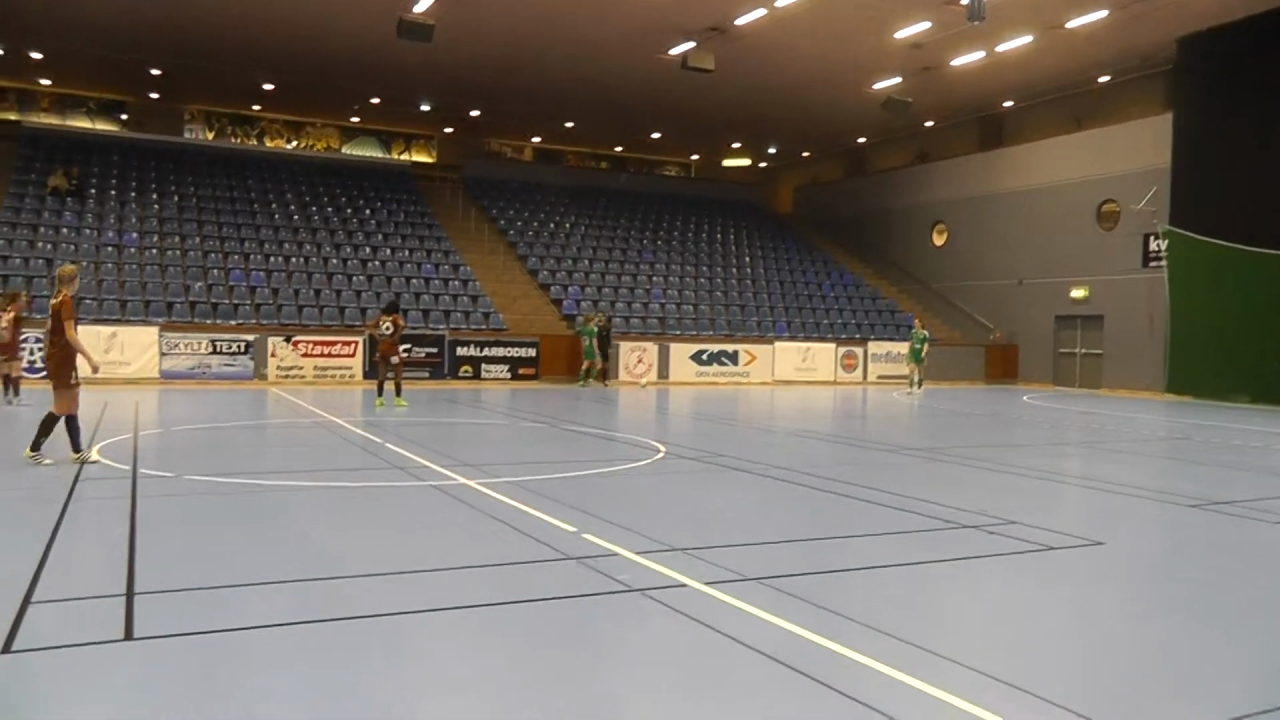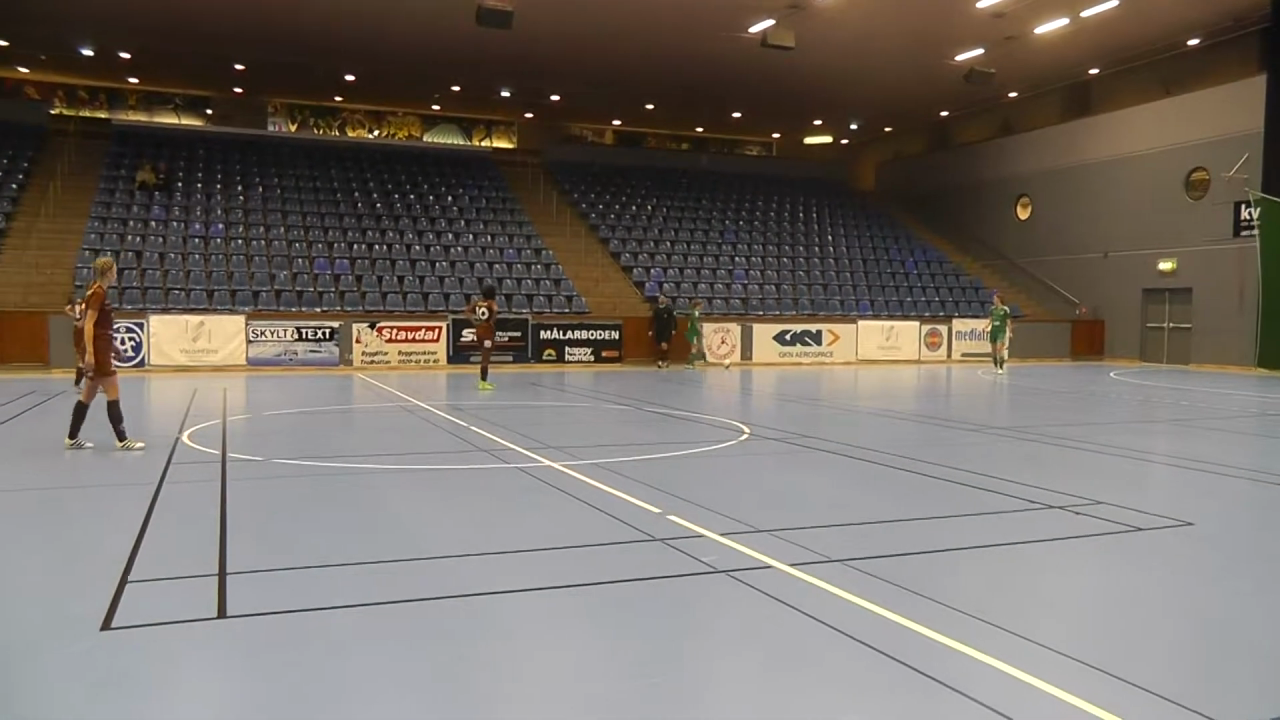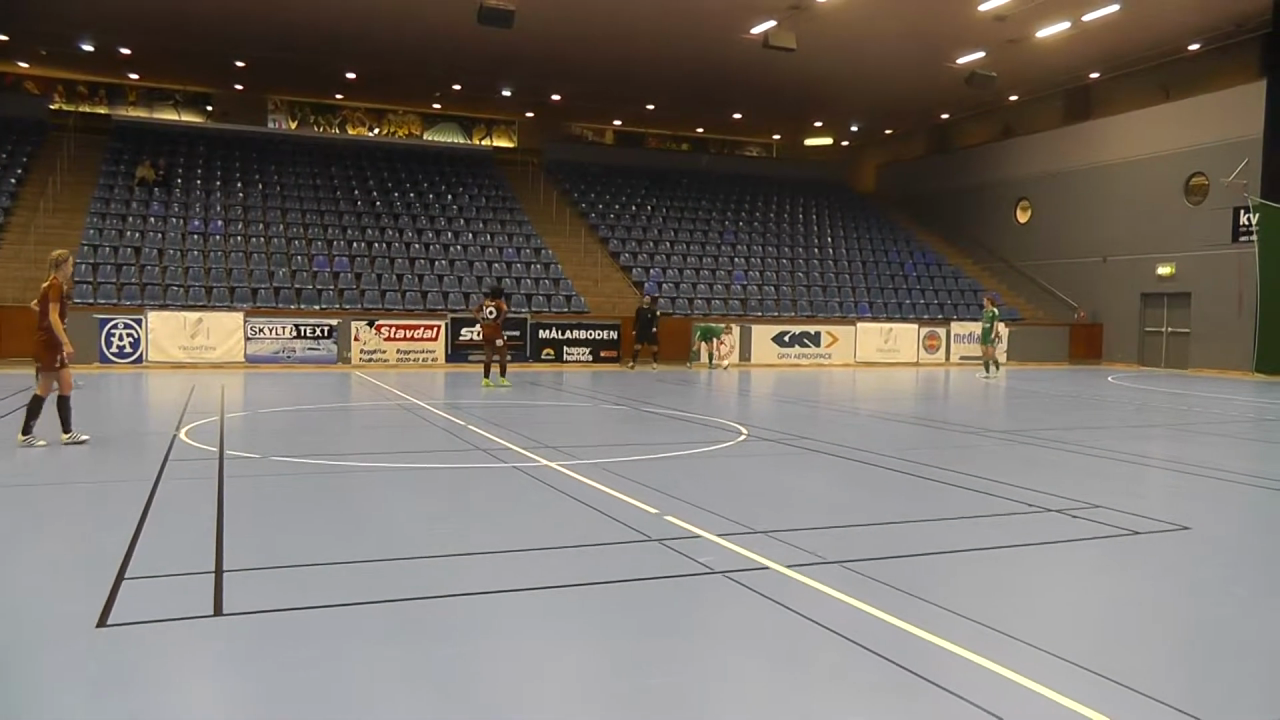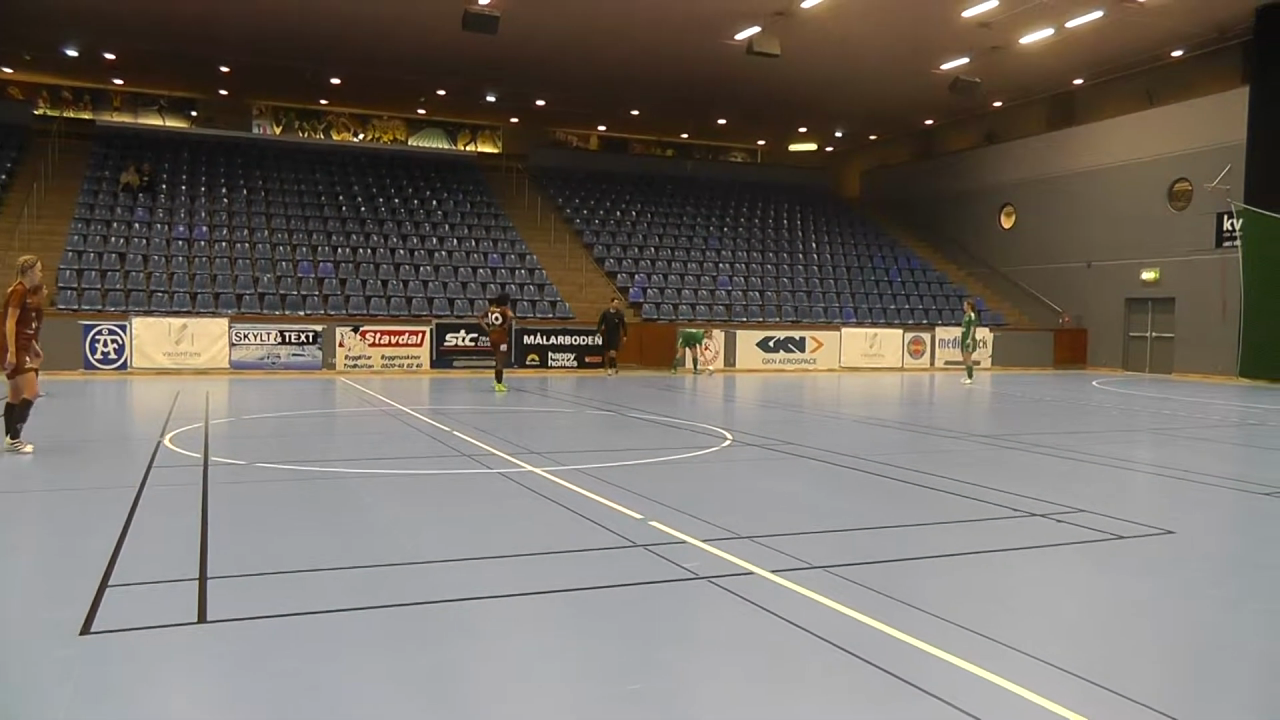
dt=0.7s
person 1, frame 1
left shoulder: (57, 300)
right shoulder: (66, 301)
left elbow: (49, 331)
right elbow: (70, 335)
left wrist: (48, 354)
right wrist: (89, 358)
left hip: (57, 359)
right hip: (62, 361)
left knee: (70, 408)
right knee: (62, 409)
left ankle: (78, 452)
right ankle: (34, 450)
person 1, frame 2
left shoulder: (97, 292)
right shoulder: (98, 293)
right elbow: (89, 324)
left wrist: (113, 347)
right wrist: (89, 352)
left hip: (100, 351)
right hip: (96, 352)
left knee: (87, 396)
right knee: (113, 395)
left ankle: (72, 438)
right ankle: (123, 440)
person 1, frame 3
left shoulder: (54, 285)
right shoulder: (55, 285)
right elbow: (53, 317)
right wrist: (66, 343)
left hip: (51, 344)
right hip: (48, 344)
left knee: (66, 388)
right knee: (43, 391)
left ankle: (68, 433)
right ankle: (26, 434)
person 1, frame 4
left shoulder: (25, 291)
right shoulder: (18, 291)
right elbow: (10, 323)
left wrist: (35, 347)
right wrist: (12, 352)
left hip: (22, 349)
right hip: (15, 350)
left knee: (16, 397)
right knee: (31, 392)
left ankle: (12, 440)
right ankle: (14, 438)
